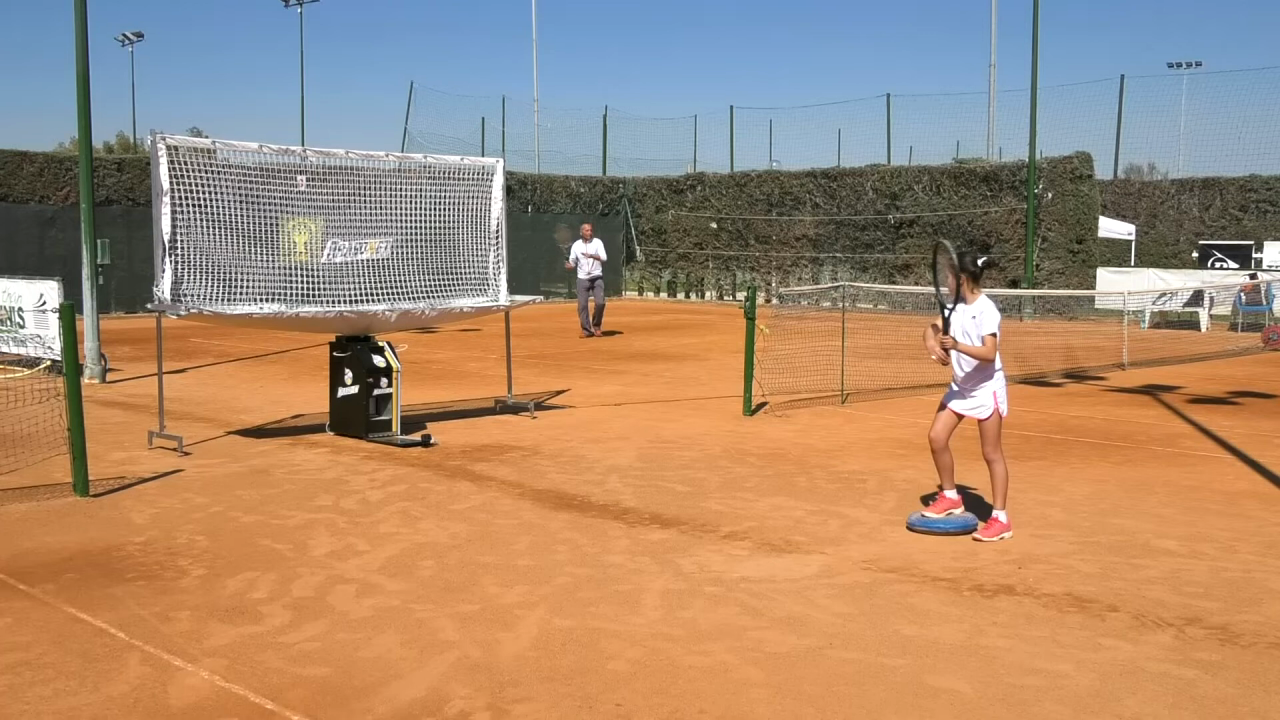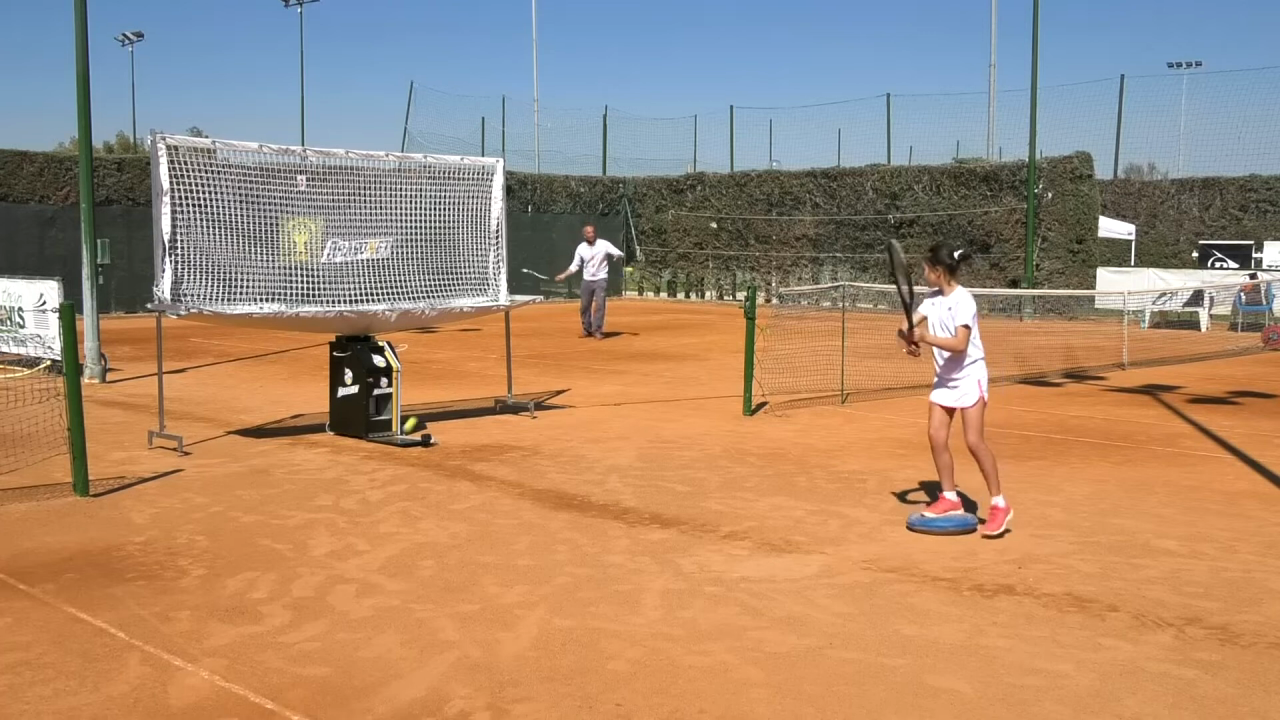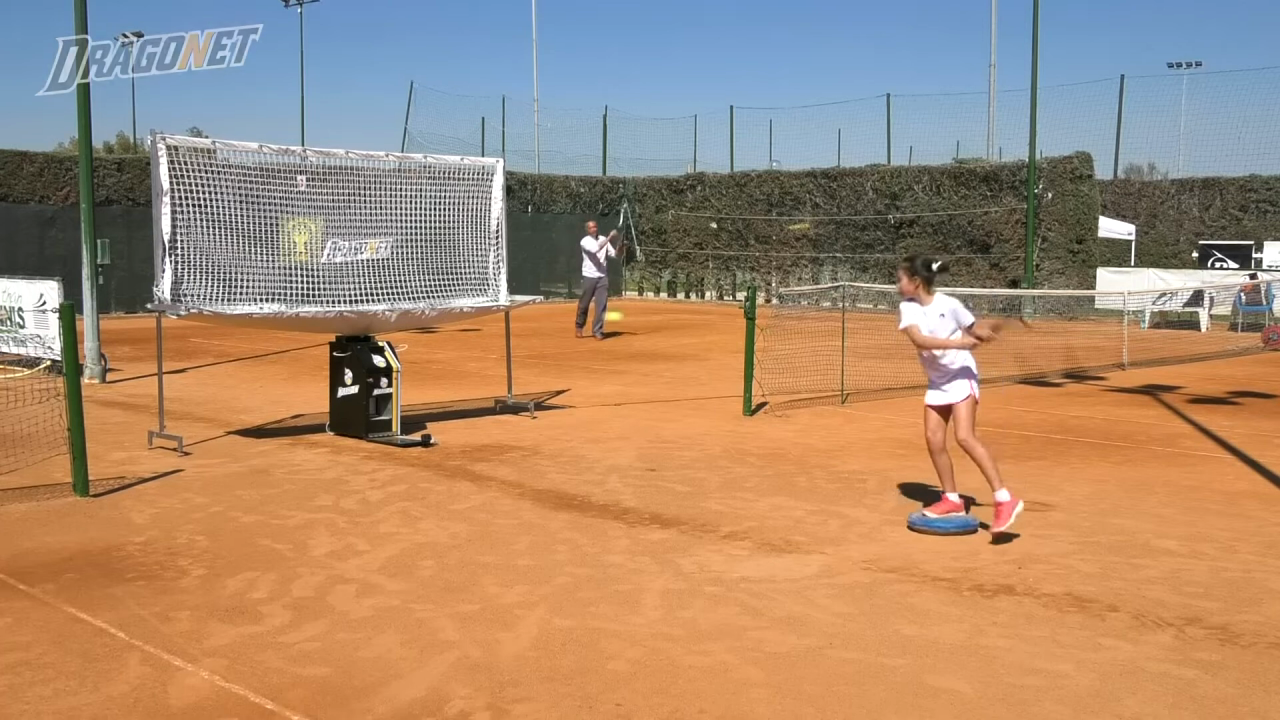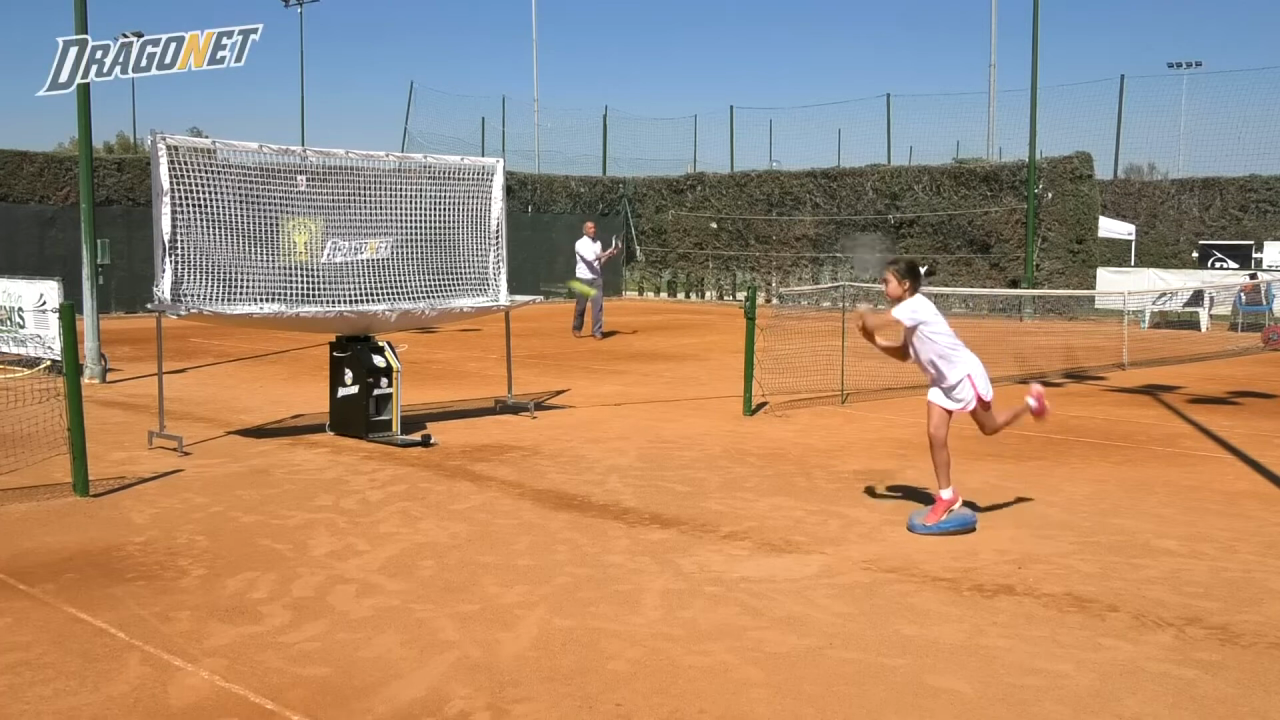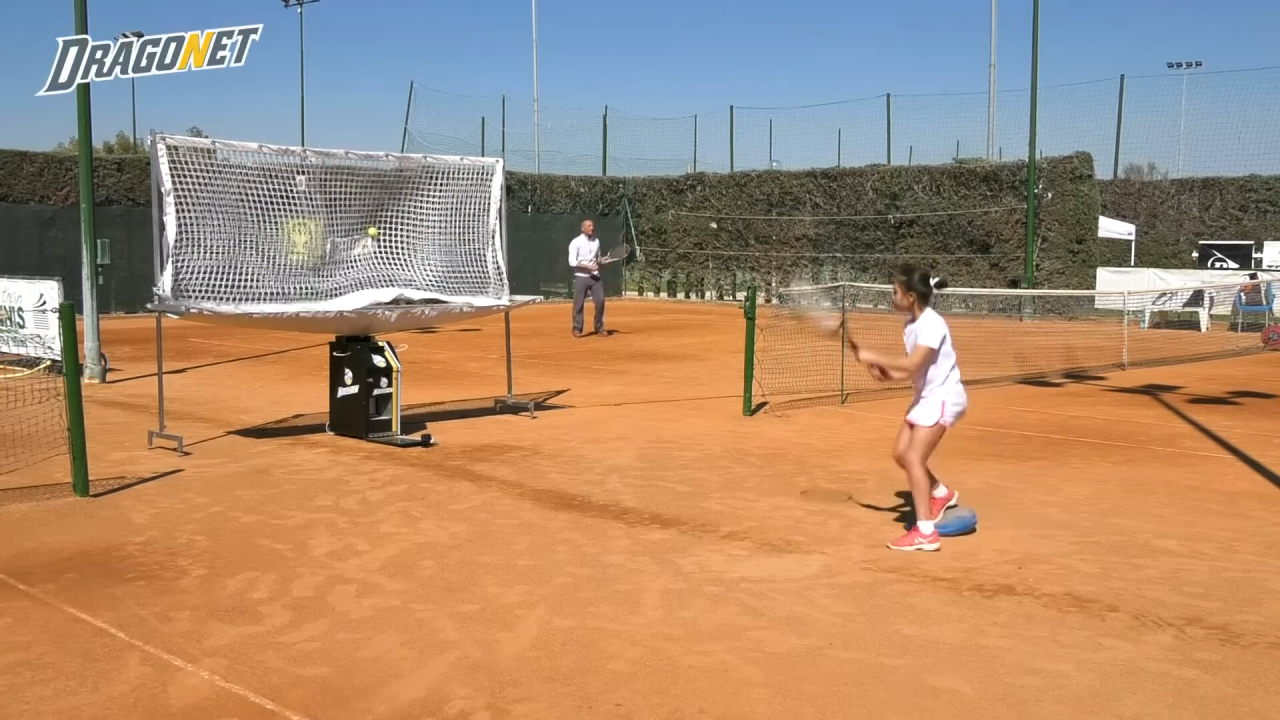
dt=0.4s
person 1, frame 1
left shoulder: (987, 310)
right shoulder: (956, 305)
left elbow: (989, 354)
right elbow: (933, 330)
left wrist: (956, 345)
right wrist: (935, 347)
left hip: (987, 388)
right hip: (960, 386)
left knee: (991, 453)
right knee: (936, 437)
left ankle: (1001, 519)
right ankle: (950, 497)
person 1, frame 2
left shoulder: (964, 301)
right shoulder: (932, 298)
left elbow: (959, 345)
right elbow: (912, 325)
left wrist: (925, 338)
right wrist: (907, 338)
left hip: (968, 376)
right hip: (944, 379)
left knee: (974, 442)
right knee: (936, 438)
left ankle: (999, 505)
right ankle: (950, 498)
person 1, frame 3
left shoulder: (949, 305)
right shoulder: (906, 308)
left elbow: (977, 332)
right elbow: (919, 339)
left wrist: (984, 332)
right wrist: (957, 342)
left hip: (961, 377)
right hip: (936, 381)
left knee: (965, 438)
right knee: (933, 439)
left ankle: (1005, 501)
right ankle: (952, 501)
person 1, frame 4
left shoulder: (914, 305)
right shoulder: (911, 317)
left elbow: (877, 323)
right elbow: (902, 354)
left wrist: (865, 316)
right wrist: (875, 341)
left hip: (966, 375)
right hip: (942, 381)
left knee: (991, 426)
right knee: (936, 436)
left ankle: (1031, 400)
right ankle: (946, 497)
person 1, frame 5
left shoulder: (931, 324)
right shoulder: (912, 325)
left elbow: (912, 364)
left wrist: (873, 358)
right wrist: (887, 372)
left hip: (942, 398)
right hip: (927, 398)
left knee: (913, 459)
right knee: (902, 454)
left ankle: (925, 531)
right ankle: (941, 495)
